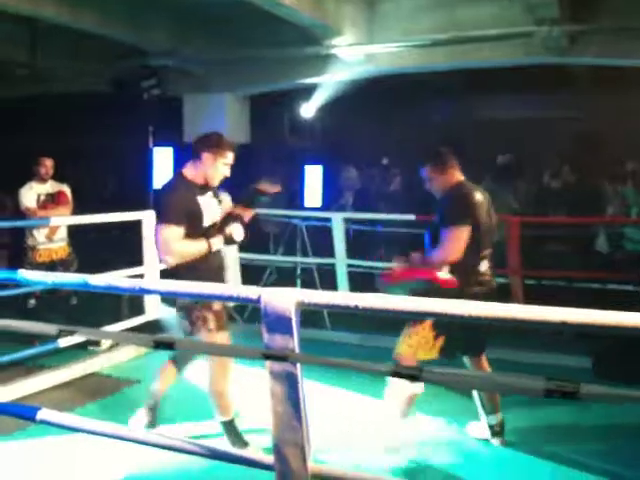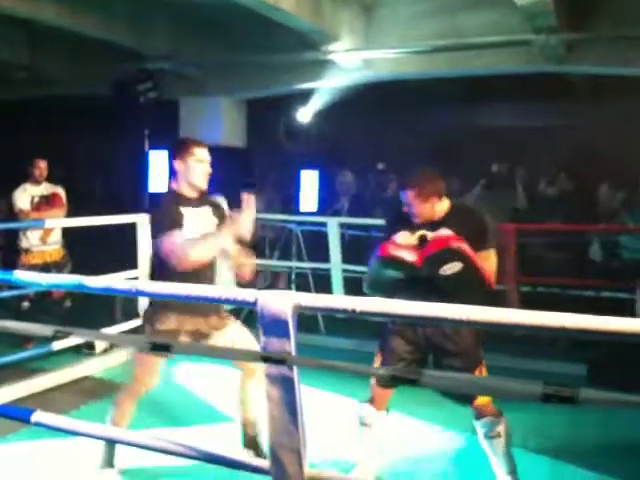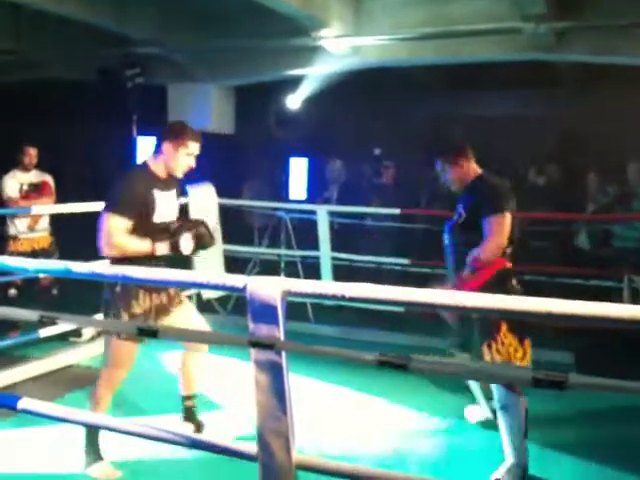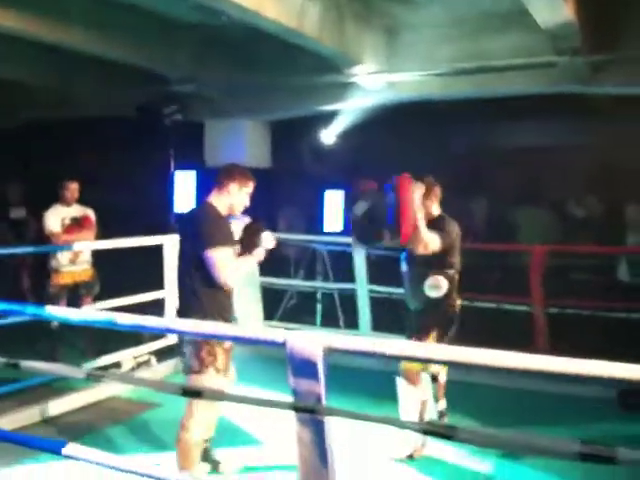
dt=1s
person 1, frame 1
left shoulder: (207, 187)
right shoulder: (175, 194)
left elbow: (229, 213)
right elbow: (169, 253)
left wrist: (250, 207)
right wrist: (219, 239)
left hip: (208, 285)
left knee: (186, 351)
right knee: (221, 358)
left ankle: (150, 407)
right ankle: (230, 430)
person 1, frame 2
left shoulder: (208, 204)
right shoulder: (165, 207)
left elbow: (240, 235)
right elbow: (182, 257)
left wrist: (246, 207)
right wrist: (226, 237)
left hip: (207, 307)
right hip: (170, 312)
left knee: (255, 361)
right knee: (140, 386)
left ankle: (251, 441)
right ankle: (108, 453)
person 1, frame 3
left shoulder: (171, 182)
right shoulder: (133, 185)
right elbow: (108, 243)
left wrist: (185, 231)
right wrist: (164, 246)
left hip: (163, 284)
right hip: (130, 290)
left knee: (198, 337)
right knee: (115, 371)
left ankle: (189, 414)
right ankle: (91, 450)
person 1, frame 4
left shoulder: (199, 217)
right shoulder: (214, 221)
right elbow: (228, 277)
left wrist: (245, 248)
right wrist: (258, 250)
left hip: (203, 320)
right hip: (206, 325)
left knee: (221, 385)
right knee: (200, 409)
person 2, frame 1
left shoulder: (455, 199)
right shoulder: (478, 195)
left elbow: (452, 250)
left wrist: (412, 264)
right wrist: (423, 258)
left hip: (454, 291)
right hip: (477, 288)
left knee: (406, 356)
right knee: (475, 359)
right ankle: (493, 427)
person 2, frame 2
left shoulder: (471, 221)
left elbow: (488, 278)
right elbow: (380, 277)
left wrist: (464, 252)
right wrist: (395, 254)
left hip: (451, 323)
right hip: (406, 320)
left knee: (481, 401)
right knee: (377, 393)
person 2, frame 3
left shoulder: (491, 191)
right shoulder: (471, 194)
left elbow: (496, 242)
left wrist: (458, 283)
right wrist: (456, 284)
left hip: (489, 293)
right hip: (474, 293)
right ankle: (491, 408)
person 2, frame 4
left shoulder: (447, 227)
right shoulder: (419, 223)
left elbow: (420, 246)
left wrist: (416, 208)
left hip: (438, 310)
right hip: (421, 307)
left knee: (410, 370)
right knee: (431, 363)
right ankle: (438, 412)
person 3, frame 1
left shoulder: (62, 188)
right shoulder: (26, 190)
left elbow: (67, 210)
right elbow: (31, 216)
left wrist: (42, 212)
right wrist: (55, 212)
left hip: (61, 246)
right hip: (37, 248)
person 3, frame 2
left shoulder: (57, 190)
right shoulder: (20, 192)
left elbow: (61, 212)
right elbow: (24, 217)
left wrist: (35, 214)
right wrist: (49, 214)
left hip: (55, 249)
right hip: (30, 251)
left knee: (60, 289)
person 3, frame 3
left shoulder: (45, 178)
left elbow: (50, 199)
left wrist: (25, 202)
right wrist: (38, 201)
left hip: (43, 234)
right hip: (18, 236)
person 3, frame 4
left shoulder: (86, 211)
right shoulder: (51, 213)
left elbow: (91, 234)
right elbow: (57, 239)
left wrist: (68, 237)
right wrist: (80, 235)
left hip: (84, 265)
right hip: (61, 267)
left knee: (87, 303)
right knee: (59, 306)
left ankle: (87, 340)
right ankle: (58, 342)
